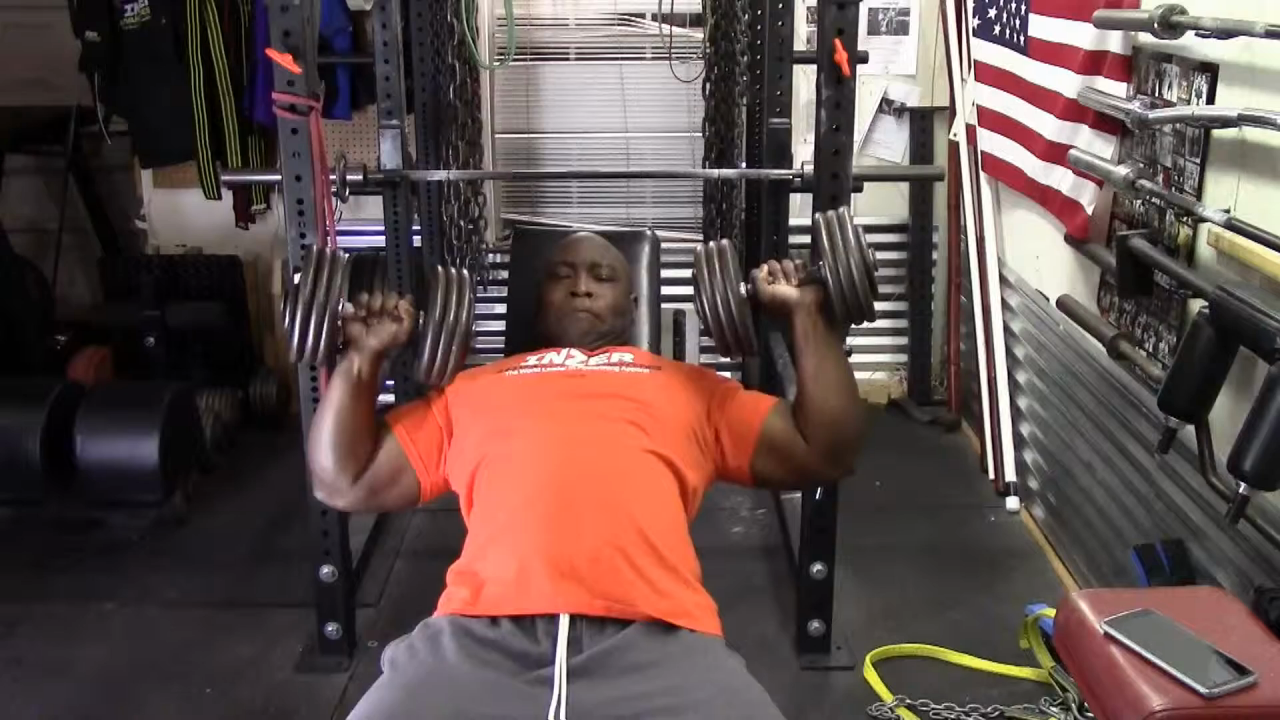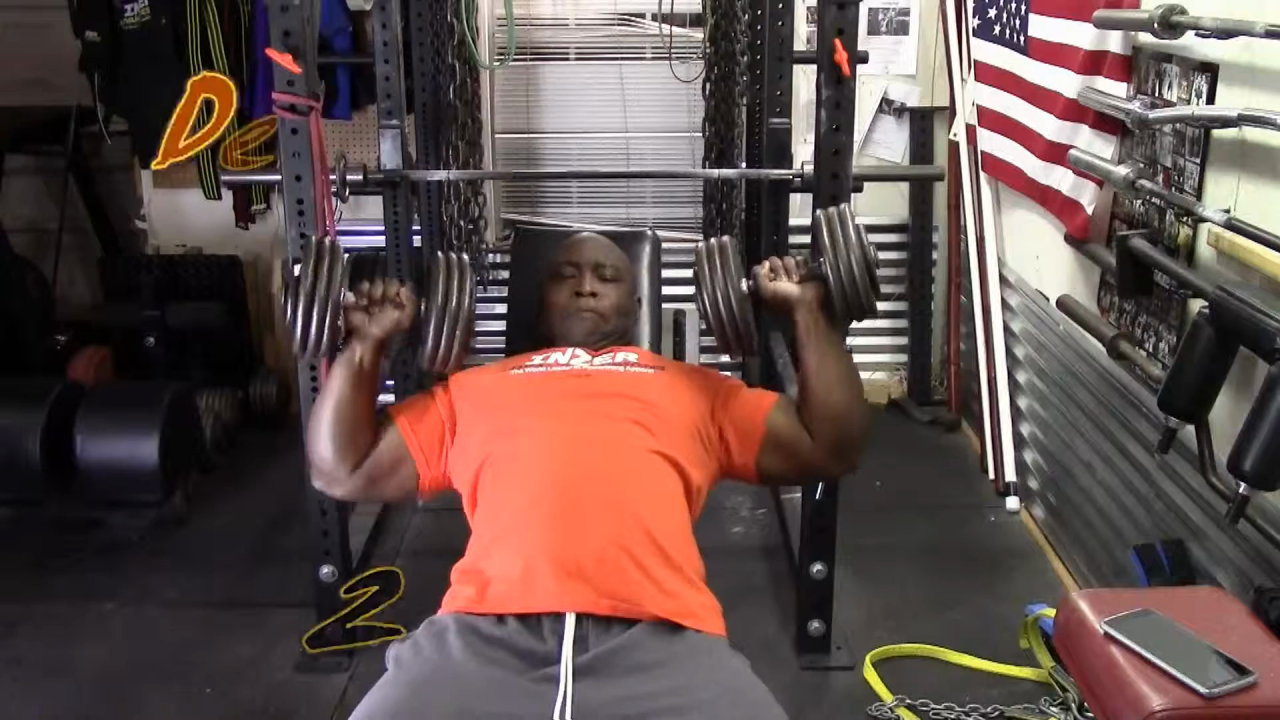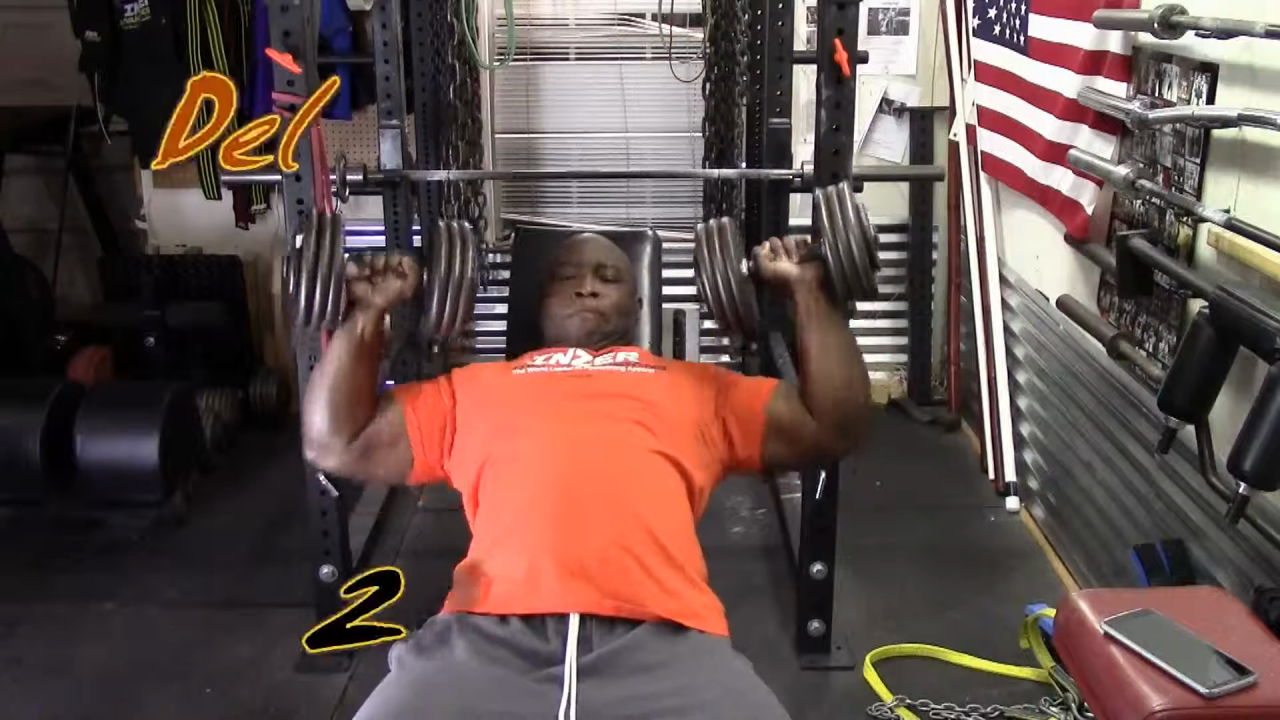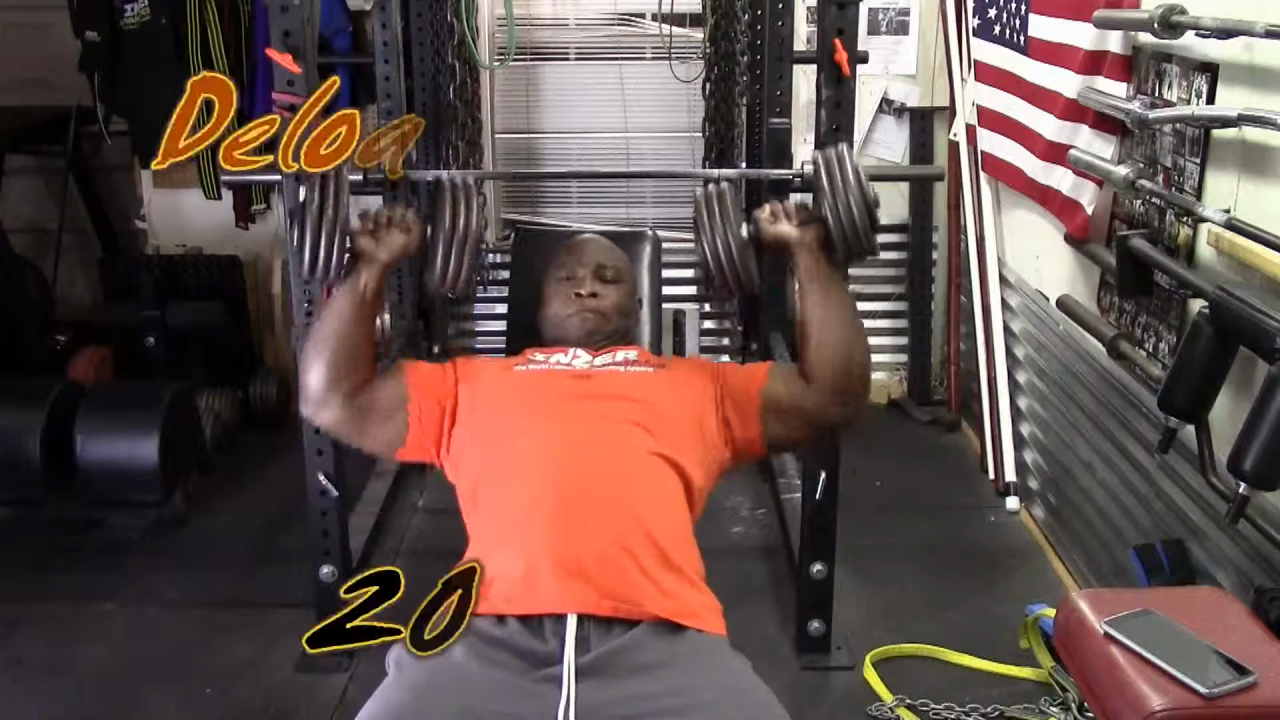
dt=0.1s
person 1, frame 1
left shoulder: (689, 387)
right shoulder: (471, 389)
left elbow: (826, 453)
right elbow: (345, 483)
left wrist: (805, 314)
right wrist: (363, 355)
left hip: (654, 637)
right hip: (482, 633)
person 1, frame 2
left shoulder: (692, 388)
right shoulder: (475, 387)
left elbow: (831, 449)
right elbow: (343, 473)
left wrist: (806, 309)
right wrist: (365, 345)
left hip: (659, 637)
right hip: (487, 633)
person 1, frame 3
left shoulder: (697, 389)
right shoulder: (473, 388)
left elbow: (834, 425)
right elbow: (335, 443)
left wrist: (808, 288)
right wrist: (366, 314)
left hip: (658, 638)
right hip: (492, 634)
person 1, frame 4
left shoulder: (697, 386)
right shoulder: (472, 384)
left elbow: (834, 394)
right elbow: (332, 400)
left wrist: (808, 252)
right wrist: (370, 270)
left hip: (658, 638)
right hip: (490, 633)
